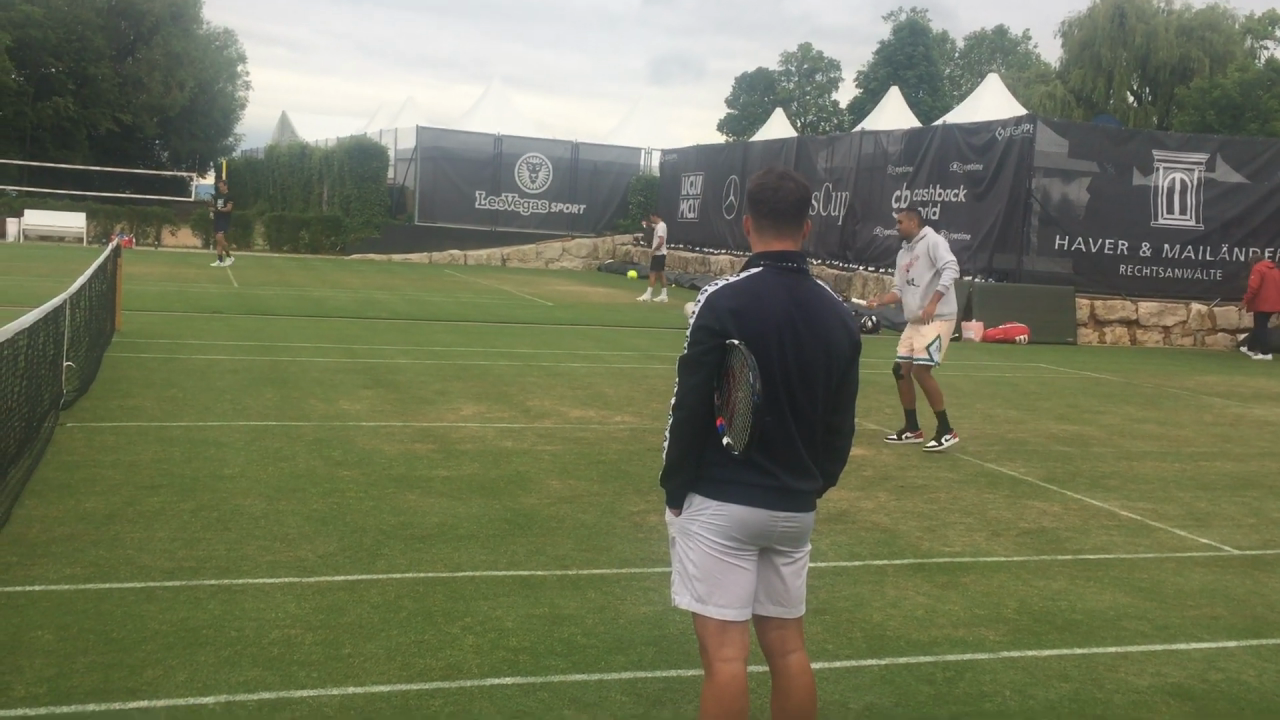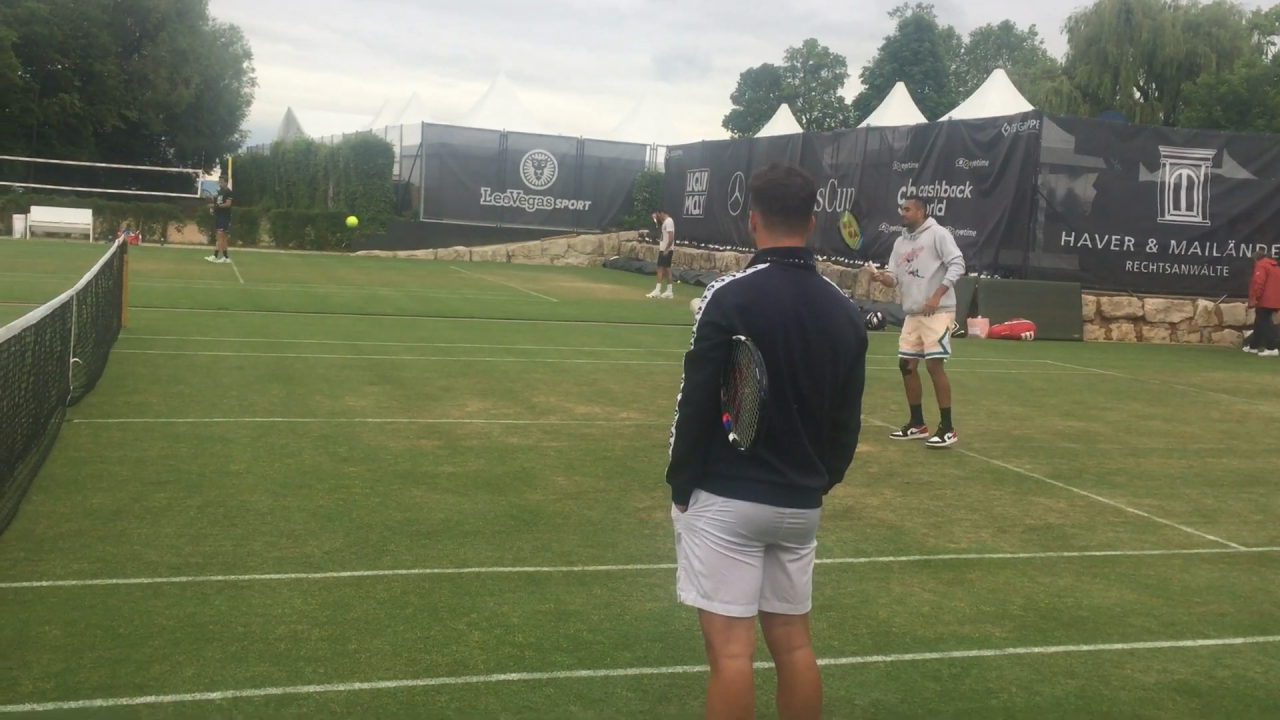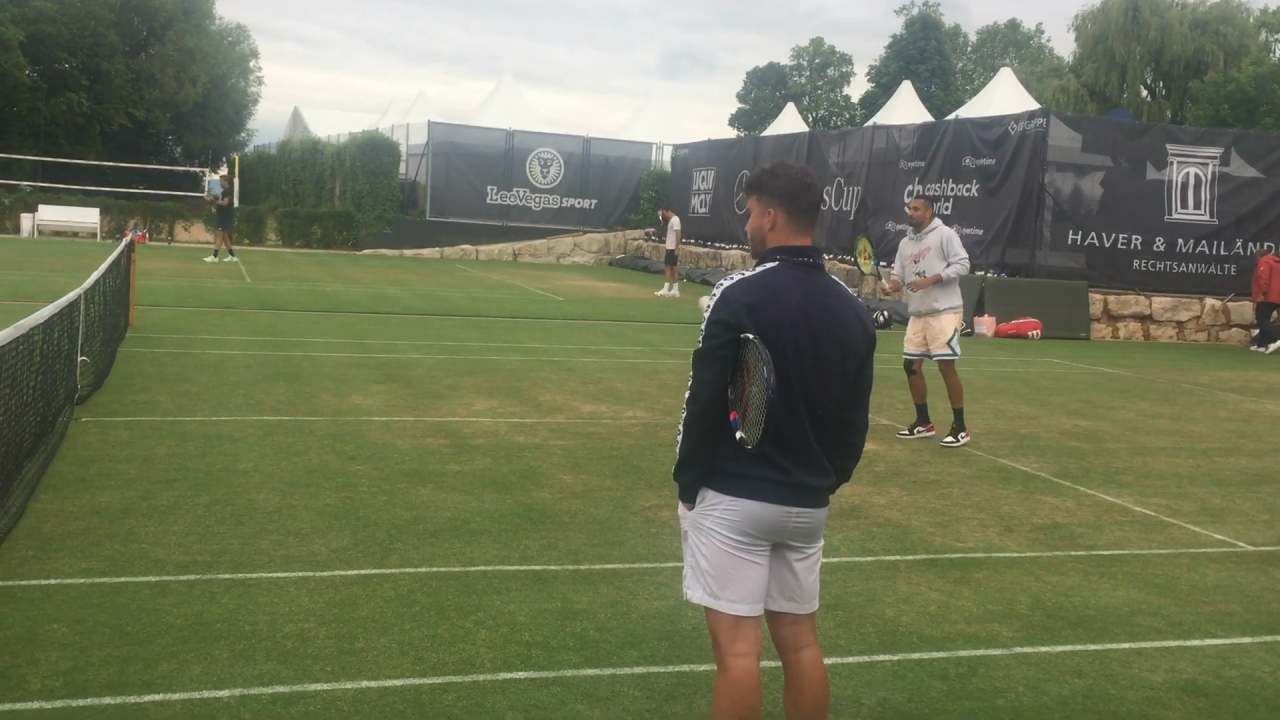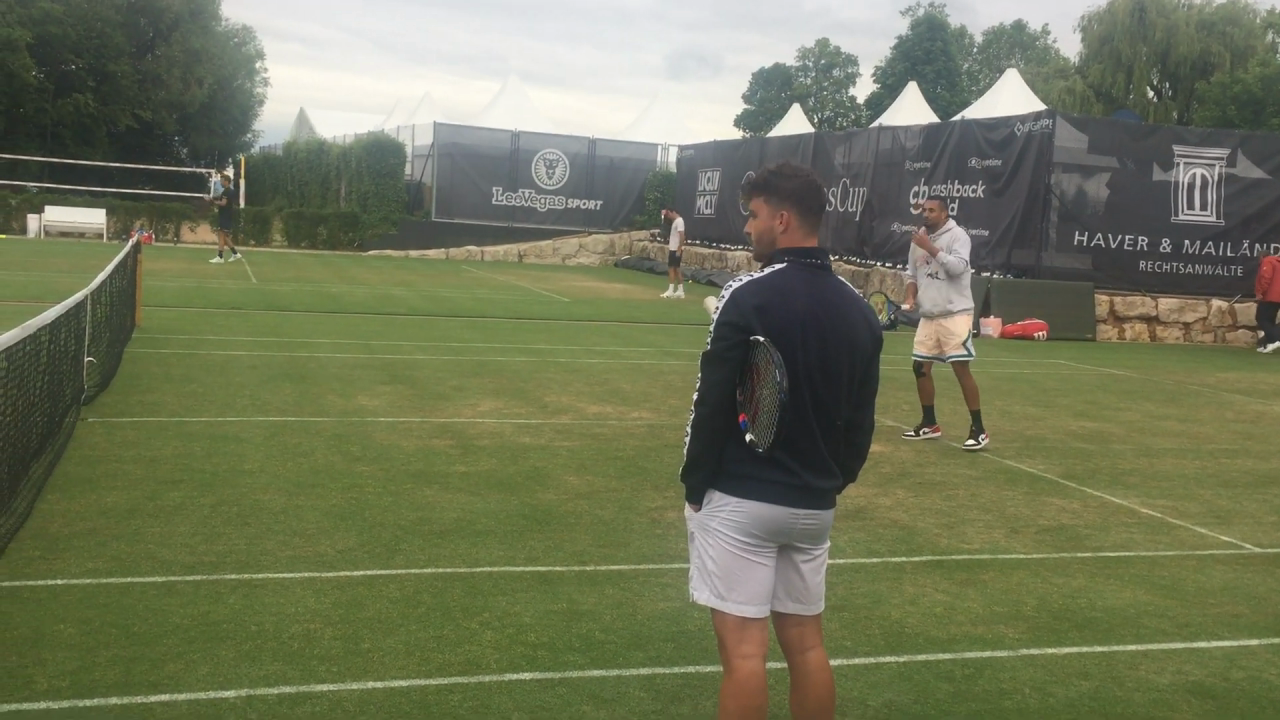
dt=0.2s
person 1, frame 1
left shoulder: (724, 300)
right shoulder: (838, 313)
left elbow: (690, 408)
right elbow: (841, 424)
left wrist: (674, 489)
left hip: (720, 504)
right hip: (795, 508)
left knee: (725, 653)
right knee: (788, 646)
person 1, frame 2
left shoulder: (731, 296)
right shoulder: (844, 310)
left elbow: (696, 403)
right elbow: (847, 420)
left wrist: (681, 486)
left hip: (726, 499)
right hip: (800, 504)
left knee: (730, 648)
right knee: (794, 642)
person 1, frame 3
left shoulder: (740, 295)
right shoulder: (852, 309)
left elbow: (704, 402)
right elbow: (855, 420)
left wrist: (687, 483)
left hip: (733, 499)
right hip: (807, 504)
left knee: (737, 648)
right knee: (800, 641)
person 1, frame 4
left shoulder: (748, 296)
right shoulder: (858, 309)
left elbow: (712, 403)
right elbow: (861, 420)
left wrist: (694, 484)
left hip: (740, 500)
right hip: (814, 505)
left knee: (743, 648)
right knee: (805, 641)
person 2, frame 1
left shoulder: (933, 241)
right shoulder: (903, 253)
left elbow: (951, 270)
right elbow: (900, 291)
left wrist: (933, 303)
right wrist: (879, 301)
left hip: (936, 319)
right hip: (914, 321)
left knee: (922, 372)
right knee: (901, 370)
left ankle: (946, 431)
right ankle: (912, 429)
person 2, frame 2
left shoulder: (938, 234)
right shoulder: (900, 242)
left elbow: (957, 264)
right elbow: (893, 277)
left wrist: (938, 295)
right wrist: (881, 277)
left hip: (938, 312)
right hip: (913, 313)
left knee: (935, 366)
right knee: (907, 365)
left ankle: (947, 428)
right ankle: (917, 424)
person 2, frame 3
left shoulder: (945, 234)
right shoulder: (906, 242)
left elbow: (962, 265)
right elbow: (899, 274)
left wrist: (930, 280)
right wrist: (891, 285)
left hip: (944, 312)
right hip: (917, 314)
left knee: (947, 367)
right knee: (911, 365)
left ankle: (960, 427)
right ankle: (924, 422)
person 2, frame 4
left shoulder: (957, 235)
right shoulder: (918, 242)
left elbow: (959, 266)
right elbow: (912, 275)
left wrist: (931, 249)
right wrist: (910, 297)
left hip: (956, 314)
right hip: (928, 316)
left knee: (961, 370)
right knee: (920, 367)
left ankle: (978, 429)
right ankle: (929, 424)
